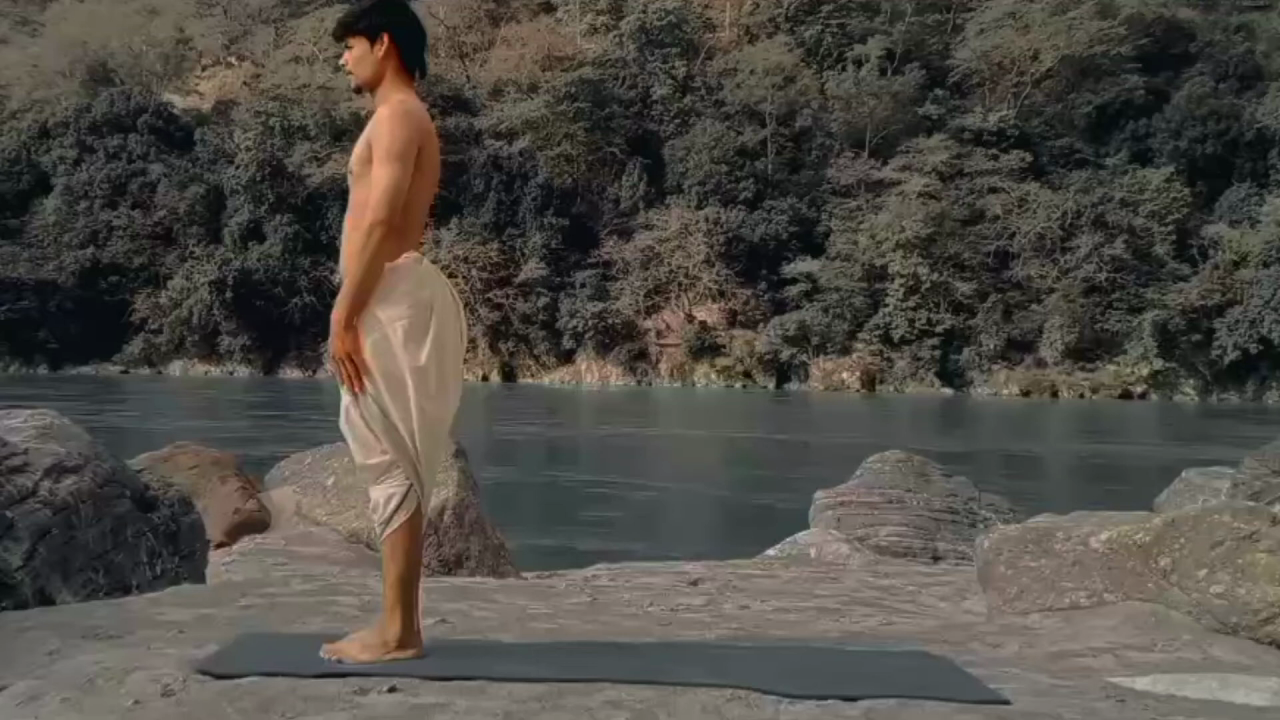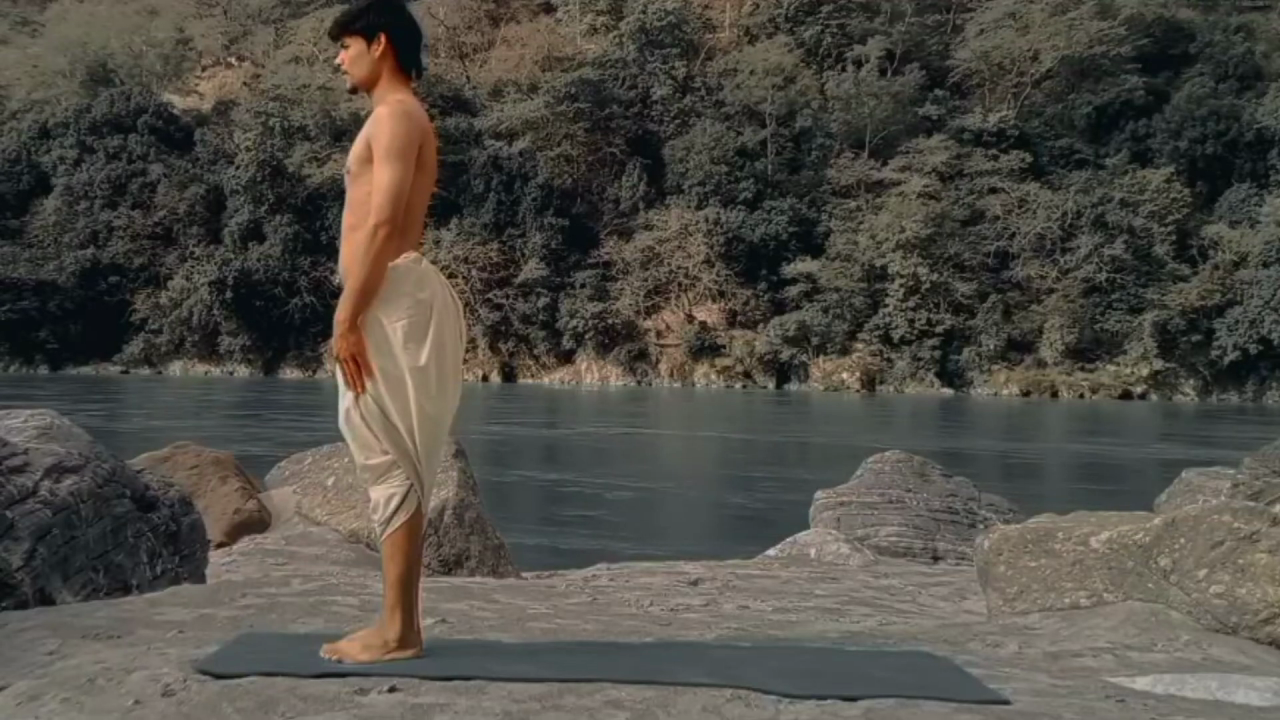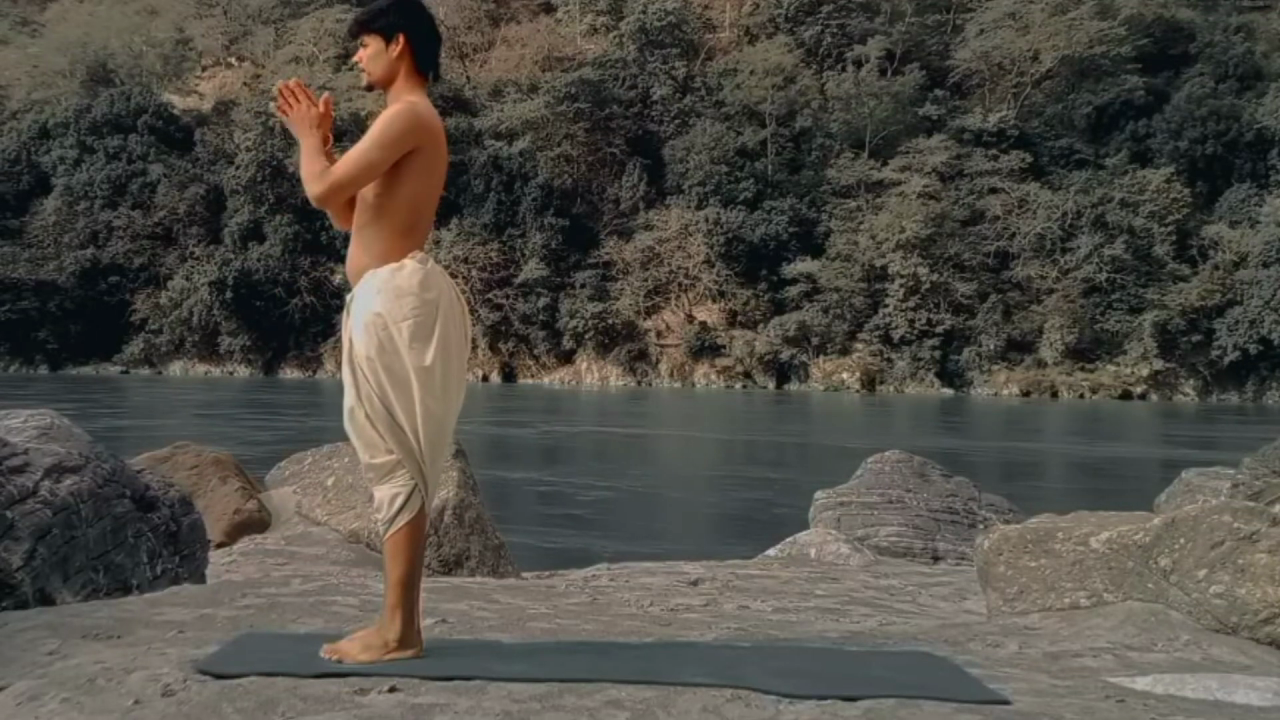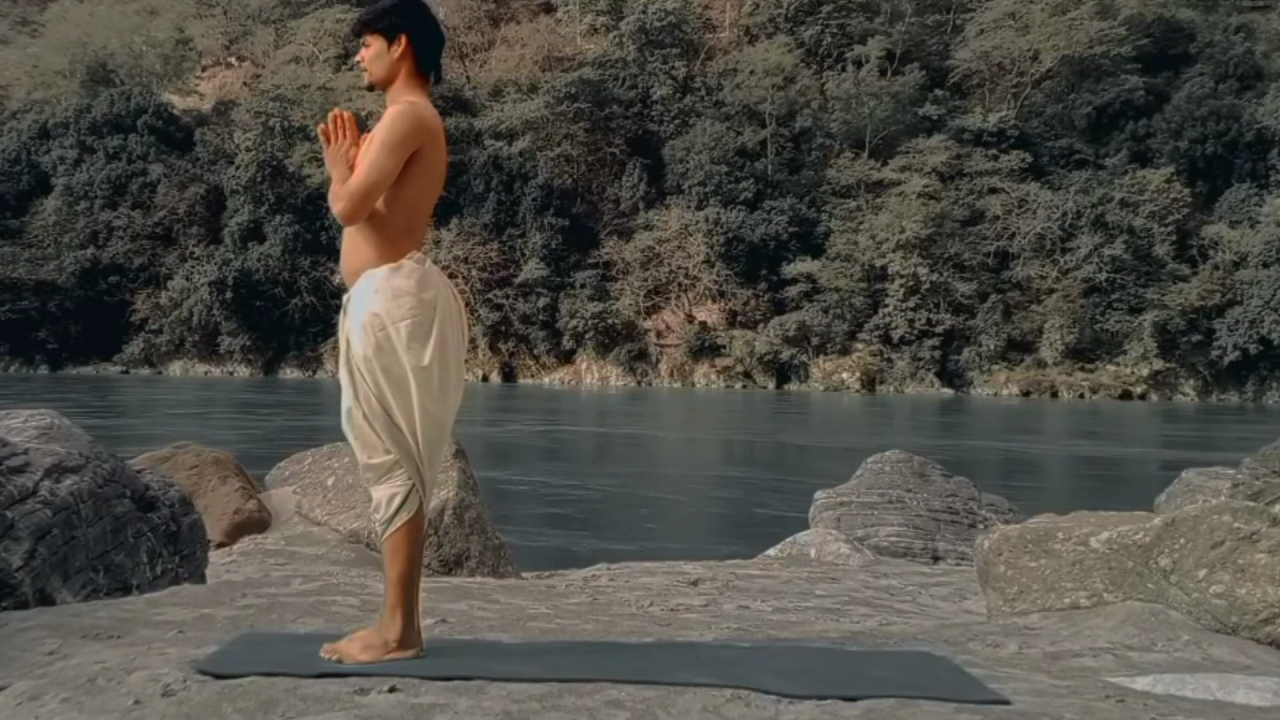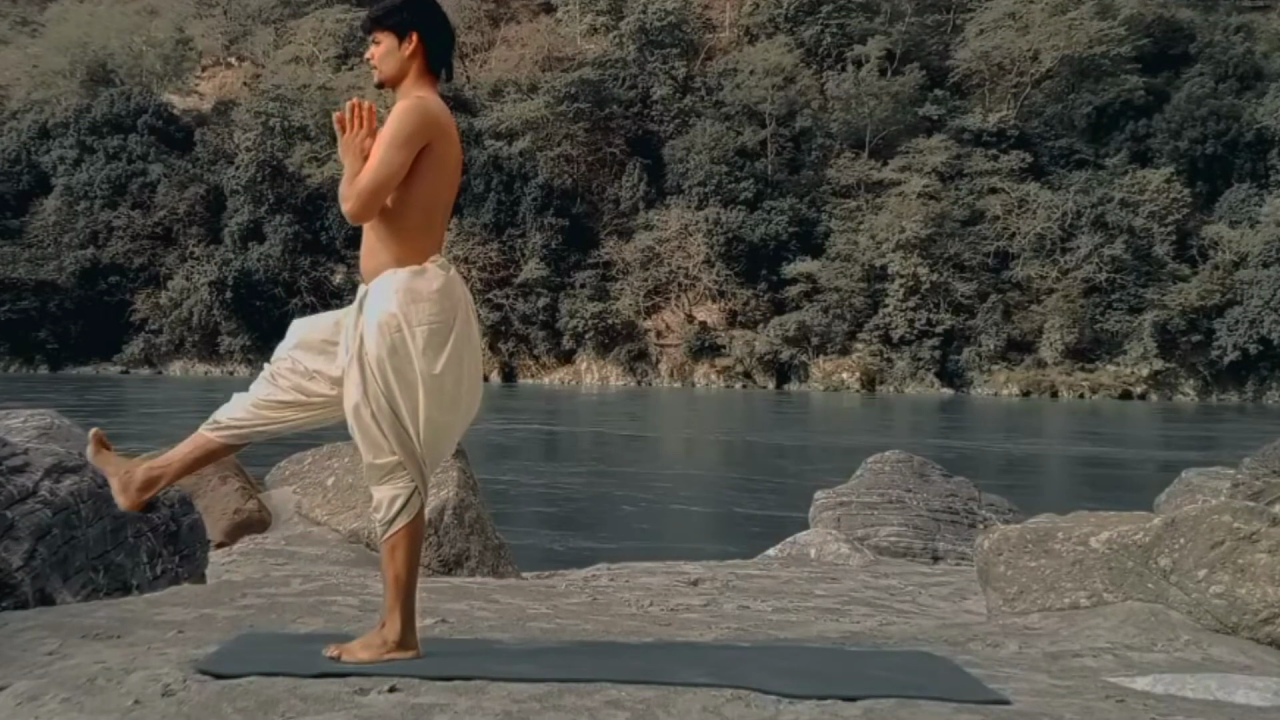
dt=1s
person 1, frame 1
left shoulder: (398, 114)
right shoulder: (400, 119)
left elbow: (380, 223)
left wrist: (342, 316)
left hip: (390, 303)
right hip: (390, 301)
left knee: (391, 464)
right knee: (391, 465)
left ankle: (397, 630)
right ankle: (397, 621)
person 1, frame 2
left shoulder: (396, 114)
right shoulder: (395, 119)
left elbow: (382, 225)
left wrist: (347, 318)
left hip: (389, 303)
right hip: (386, 301)
left knee: (390, 465)
right knee: (390, 466)
left ankle: (397, 630)
right ankle: (397, 621)
person 1, frame 3
left shoulder: (408, 114)
right shoulder: (404, 121)
left elbow: (323, 191)
right elbow: (349, 215)
left wrist: (308, 138)
right wrist: (318, 140)
left hip: (394, 299)
right hip: (386, 298)
left knee: (395, 464)
right knee: (394, 465)
left ankle: (397, 628)
right ankle: (398, 620)
person 1, frame 4
left shoulder: (406, 114)
right shoulder: (406, 122)
left elbow: (348, 208)
left wrist: (337, 167)
right wrist: (351, 164)
left hip: (391, 299)
right hip: (384, 299)
left knee: (393, 466)
right knee: (392, 466)
left ankle: (398, 629)
right ankle: (396, 620)
person 1, frame 5
left shoulder: (416, 110)
right shoulder: (426, 120)
left elbow: (358, 207)
left wrist: (352, 155)
right wrist: (365, 154)
left hip: (406, 302)
right hip: (393, 301)
left knee: (394, 468)
right knee: (279, 385)
left ankle: (397, 631)
right ankle: (149, 477)
